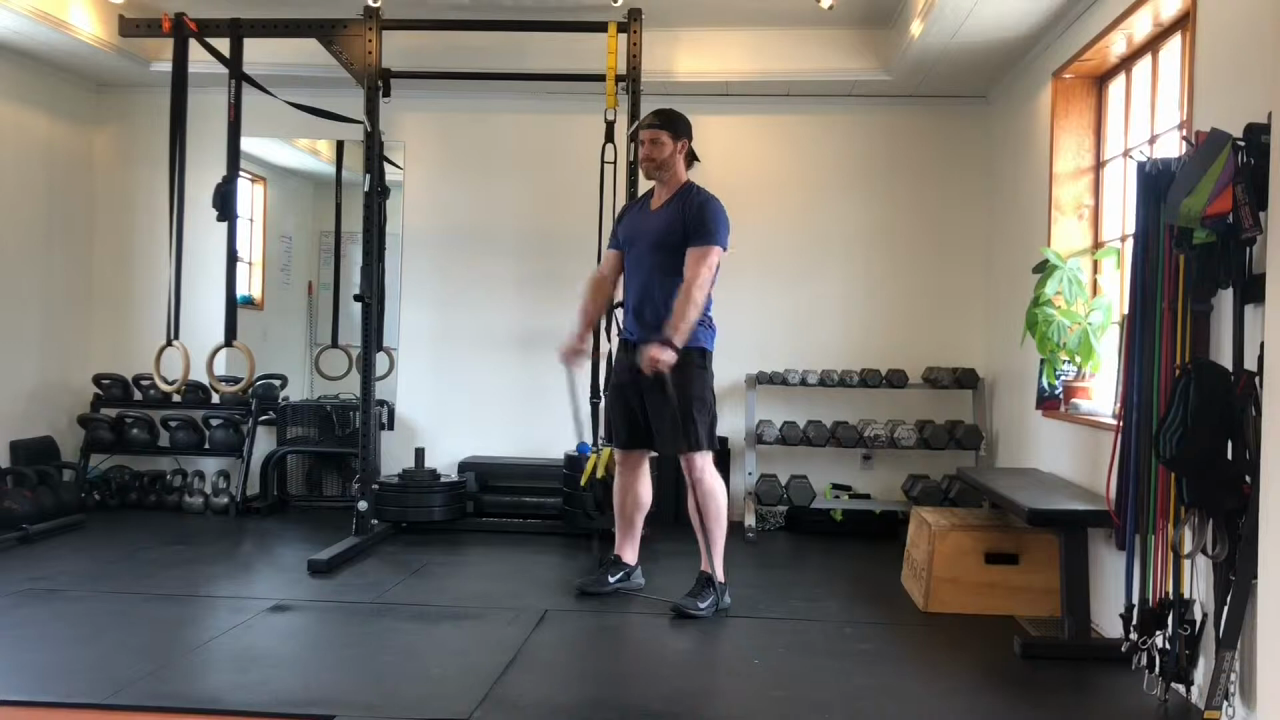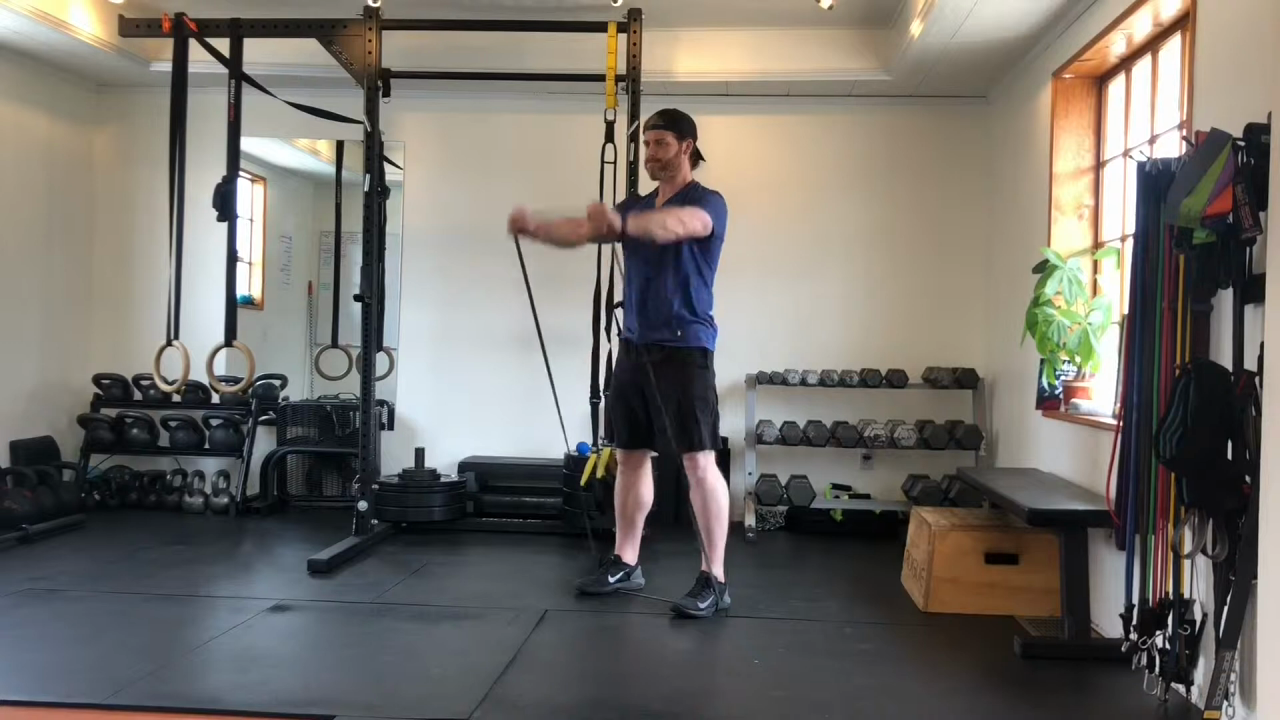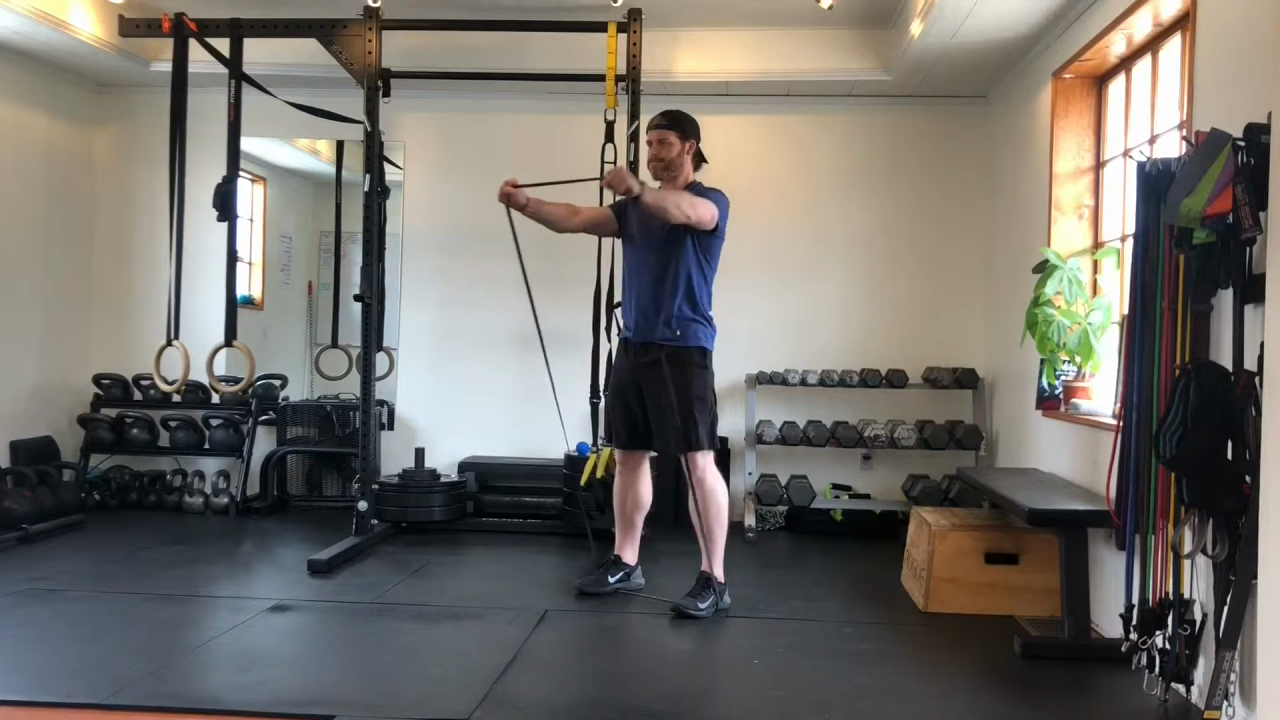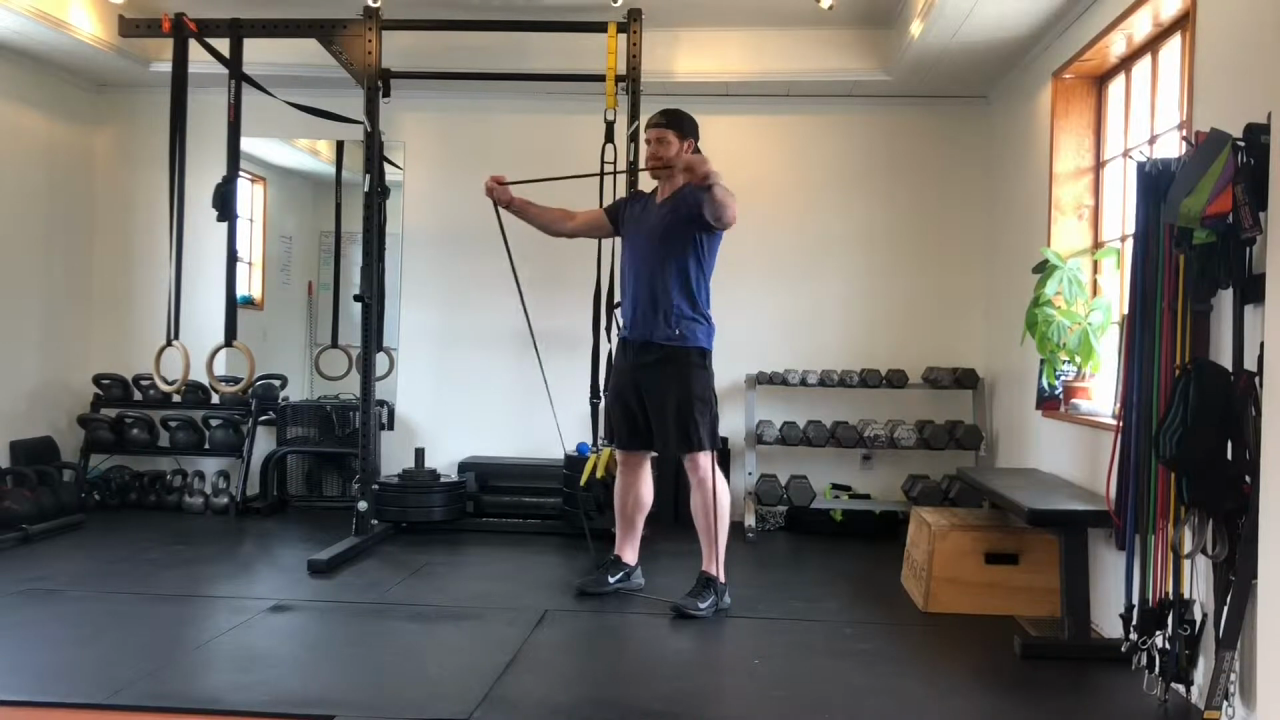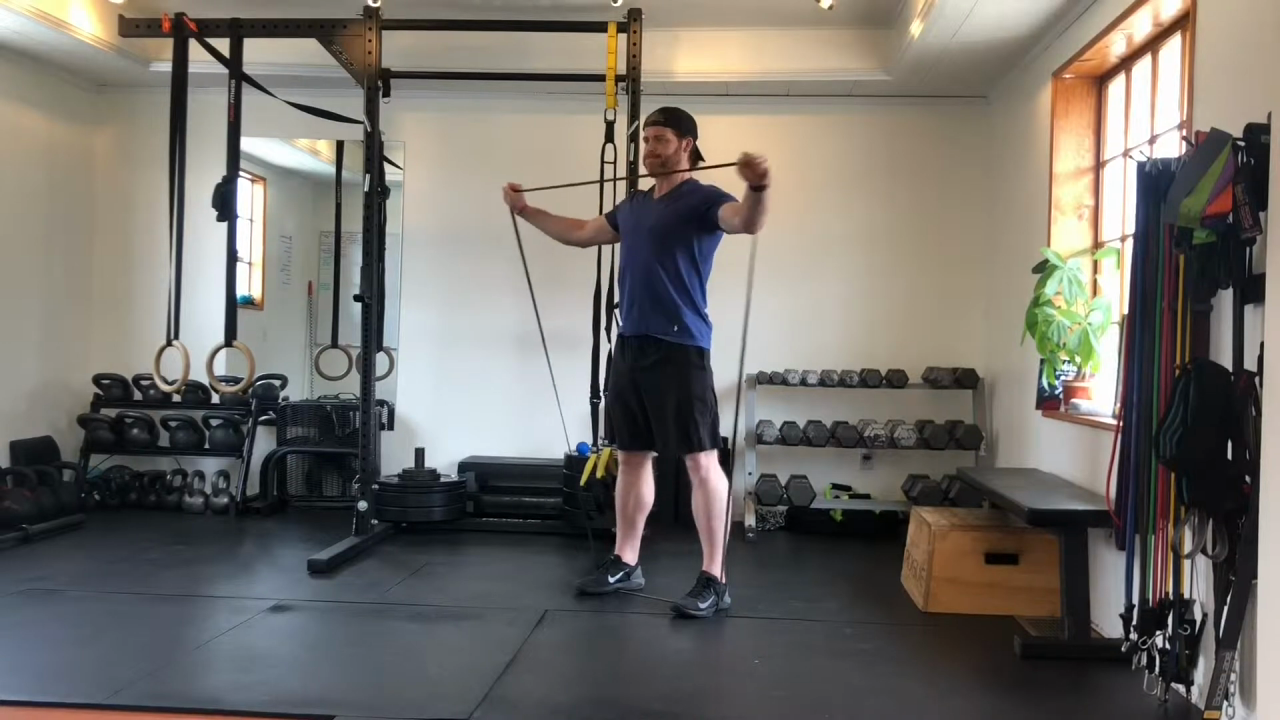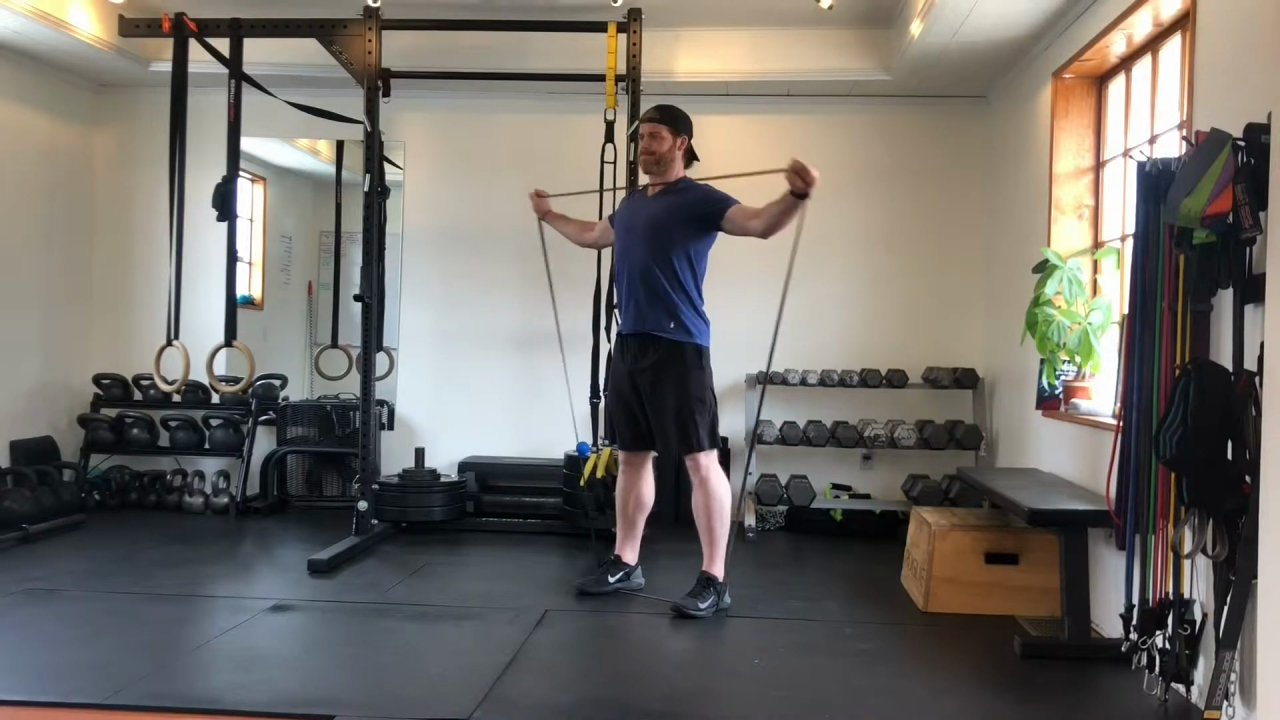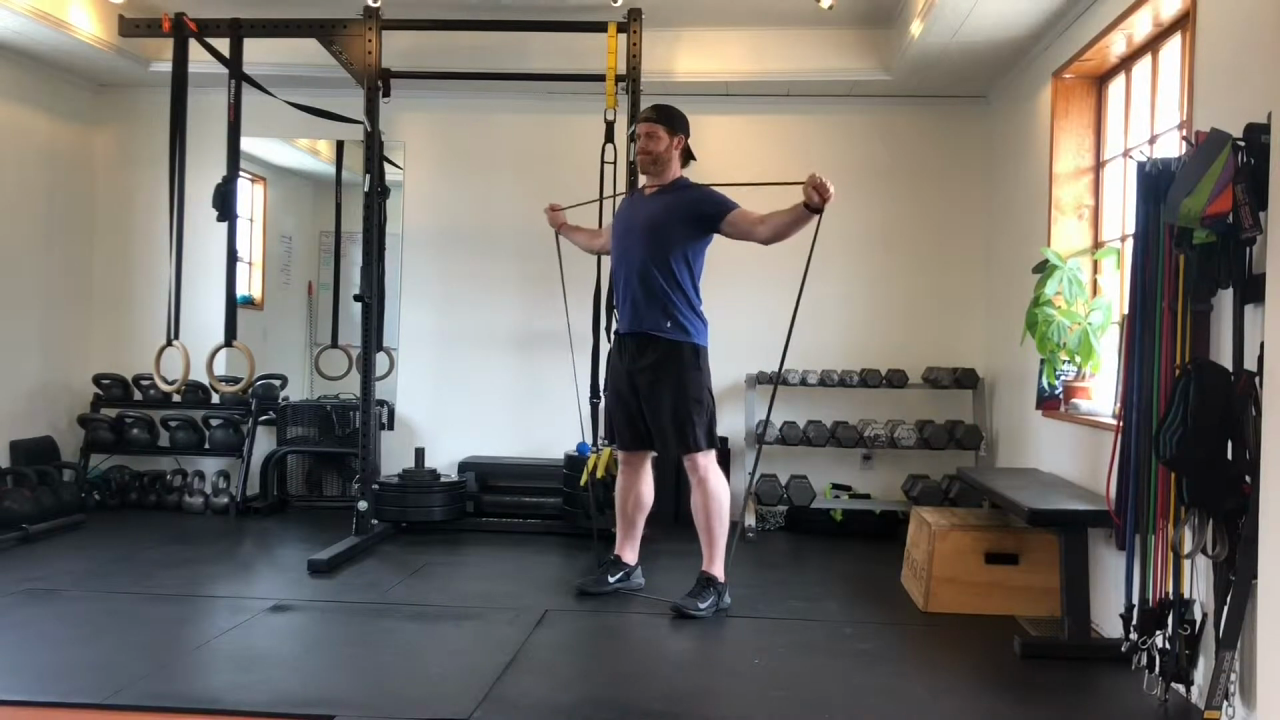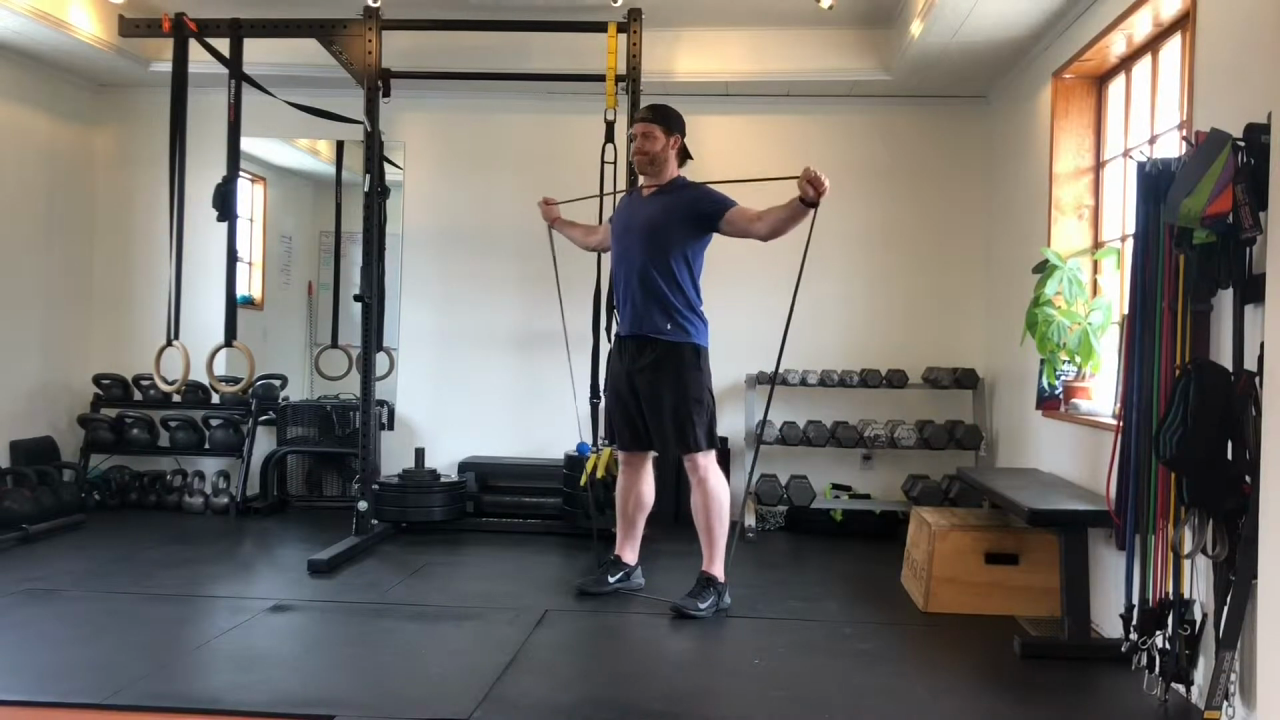
dt=0.2s
person 1, frame 1
left shoulder: (703, 208)
right shoulder: (632, 211)
left elbow: (697, 281)
right elbow: (605, 277)
left wrist: (670, 342)
right wrist: (582, 332)
left hip: (681, 354)
right hip: (632, 350)
left knee: (696, 461)
right knee: (628, 458)
left ankle: (714, 580)
right ankle: (625, 563)
person 1, frame 2
left shoulder: (706, 202)
right shoulder: (635, 206)
left elbow: (675, 224)
right elbow: (582, 229)
left wrist: (622, 224)
right wrist: (536, 226)
left hip: (683, 349)
right hip: (634, 348)
left knee: (698, 461)
right knee: (630, 457)
left ankle: (713, 579)
right ankle: (625, 562)
person 1, frame 3
left shoulder: (709, 201)
right shoulder: (631, 209)
left elbow: (683, 211)
right elbow: (574, 218)
left wrist: (639, 190)
right wrist: (524, 203)
left hip: (683, 348)
right hip: (633, 346)
left knee: (698, 462)
right knee: (629, 457)
left ankle: (714, 579)
right ankle: (625, 562)
person 1, frame 4
left shoulder: (701, 201)
right shoulder: (633, 207)
left elbow: (725, 214)
right elbow: (569, 224)
left wrist: (709, 178)
right wrist: (511, 202)
left hip: (682, 348)
right hip: (632, 347)
left knee: (699, 462)
right knee: (630, 457)
left ankle: (714, 579)
right ankle: (626, 562)
person 1, frame 5
left shoulder: (702, 200)
right shoulder: (636, 205)
left elbow: (747, 219)
right elbow: (582, 233)
left wrist: (757, 186)
right wrist: (526, 210)
left hip: (679, 348)
right hip: (630, 346)
left knee: (700, 461)
right knee: (630, 458)
left ankle: (713, 579)
right ankle: (625, 562)
person 1, frame 6
left shoulder: (697, 198)
right shoulder: (633, 202)
left elbow: (760, 223)
right elbow: (596, 235)
left wrist: (795, 195)
right wrist: (550, 215)
left hip: (676, 346)
right hip: (627, 345)
left knee: (699, 460)
right knee: (630, 457)
left ankle: (713, 578)
right ankle: (624, 562)
person 1, frame 7
left shoulder: (696, 200)
right shoulder: (630, 203)
left elbow: (761, 228)
right elbow: (606, 242)
left wrist: (808, 208)
right wrist: (564, 228)
left hip: (675, 346)
right hip: (626, 345)
left knee: (698, 461)
right knee: (630, 458)
left ankle: (713, 579)
right ankle: (625, 563)
person 1, frame 8
left shoulder: (695, 200)
right shoulder: (629, 204)
left elbow: (760, 225)
right elbow: (600, 239)
left wrist: (804, 202)
right wrist: (558, 222)
left hip: (675, 346)
right hip: (627, 345)
left knee: (699, 461)
right knee: (631, 458)
left ankle: (713, 579)
right ankle: (625, 562)
